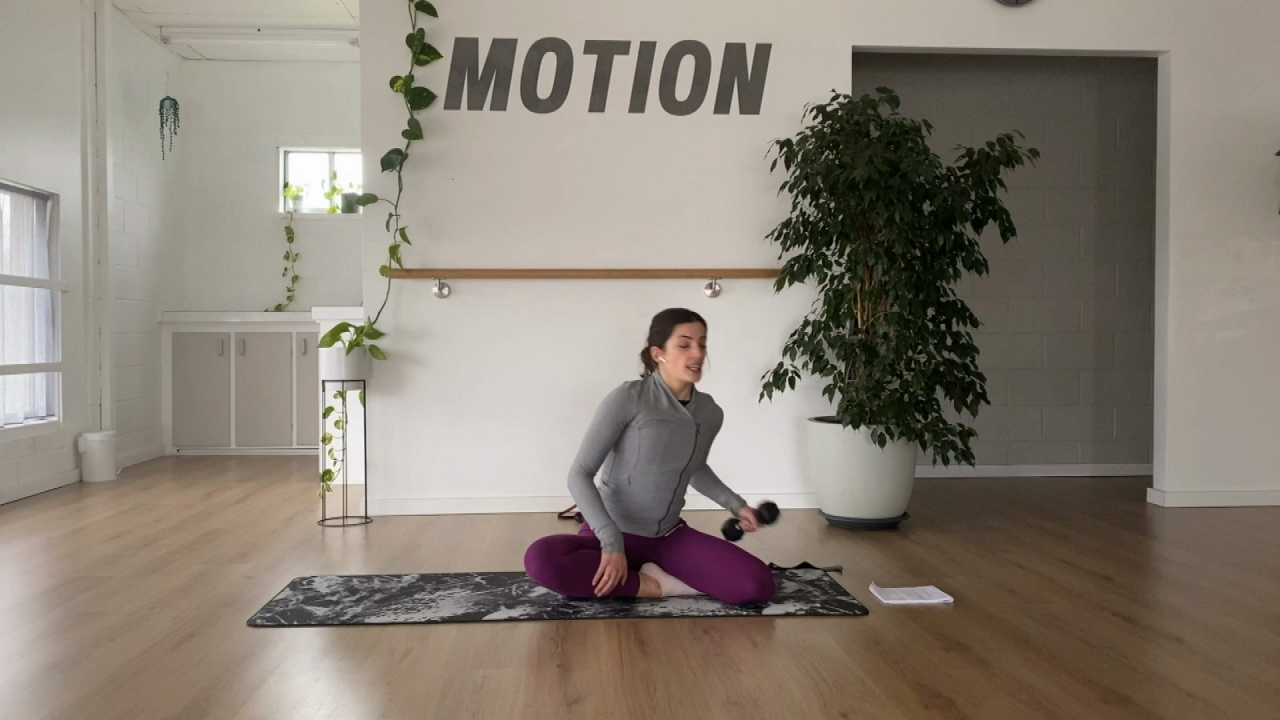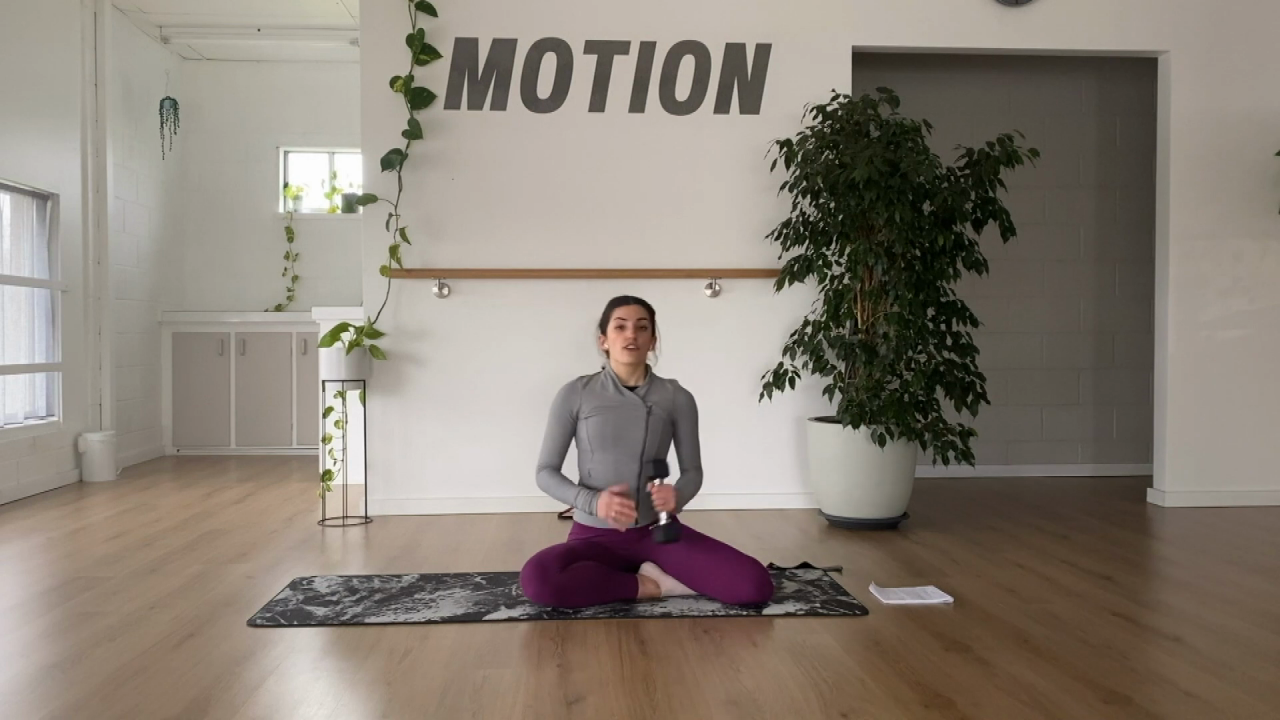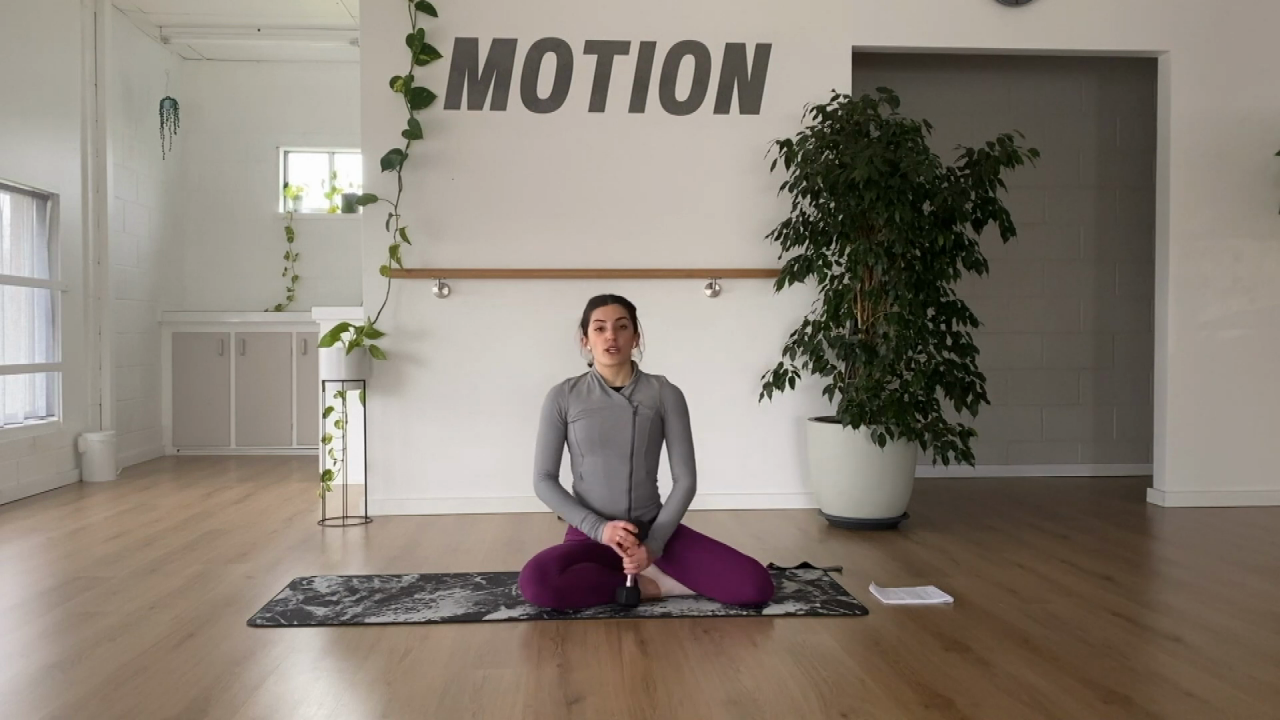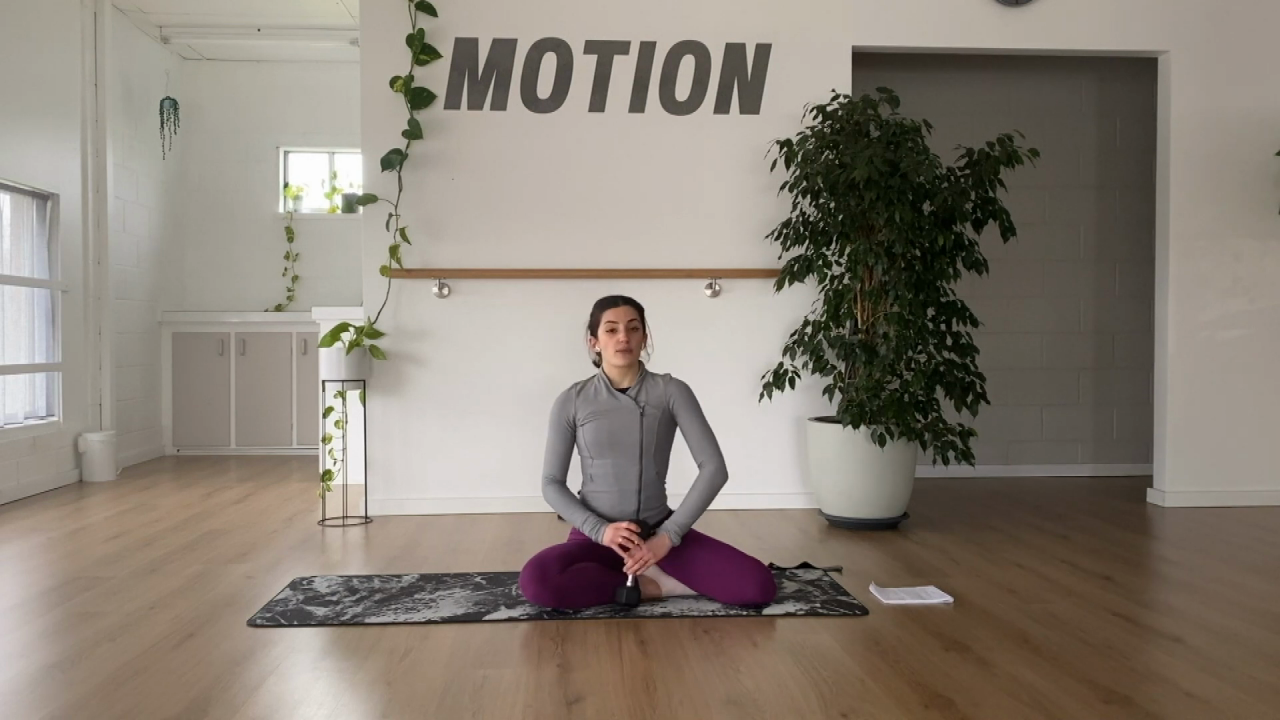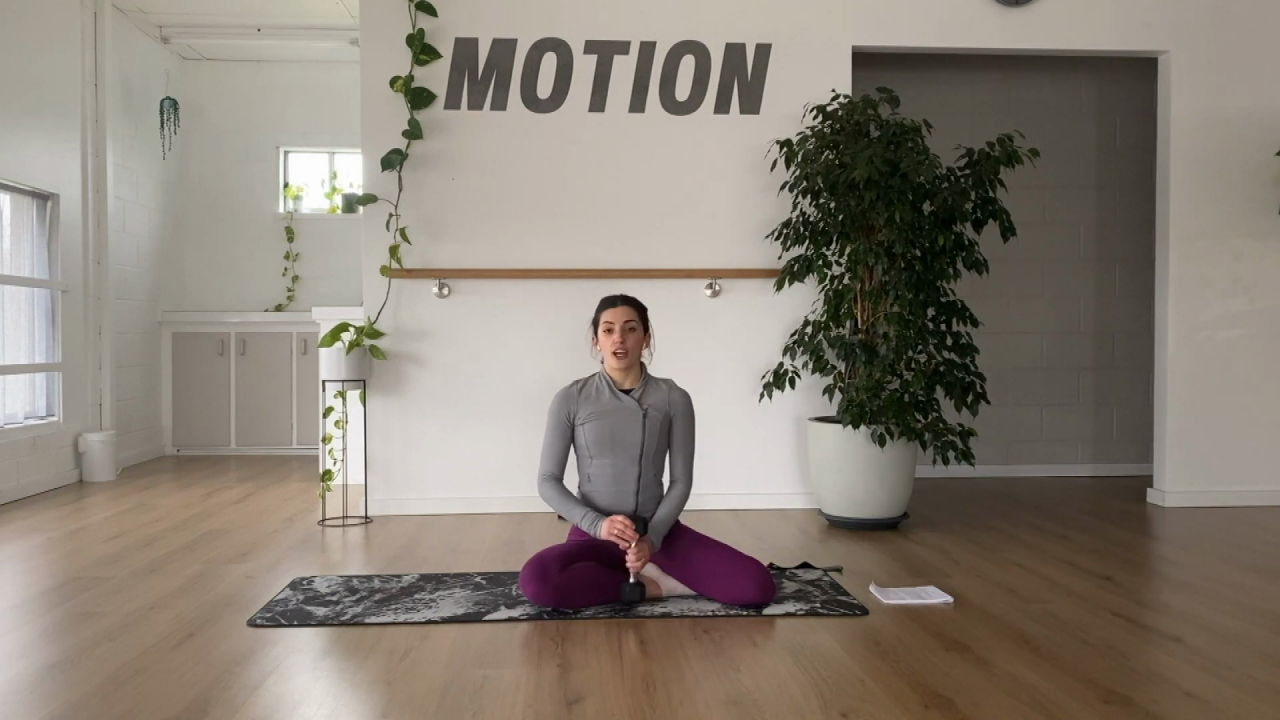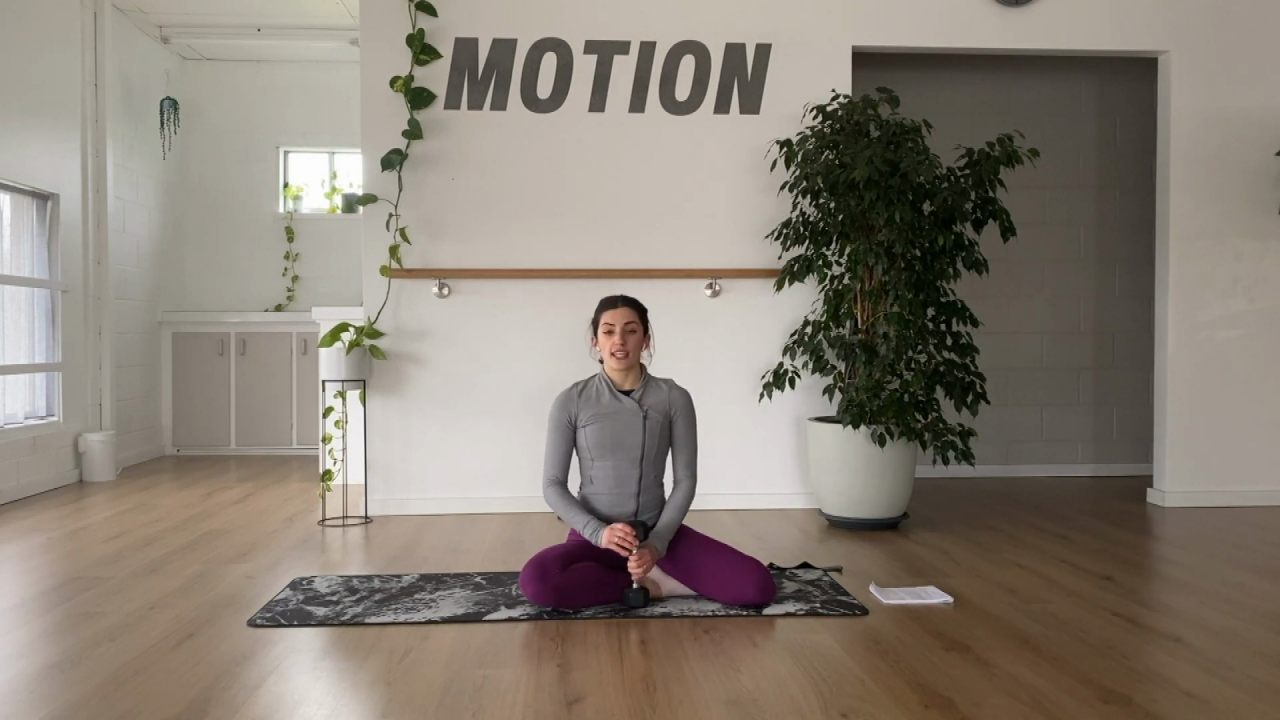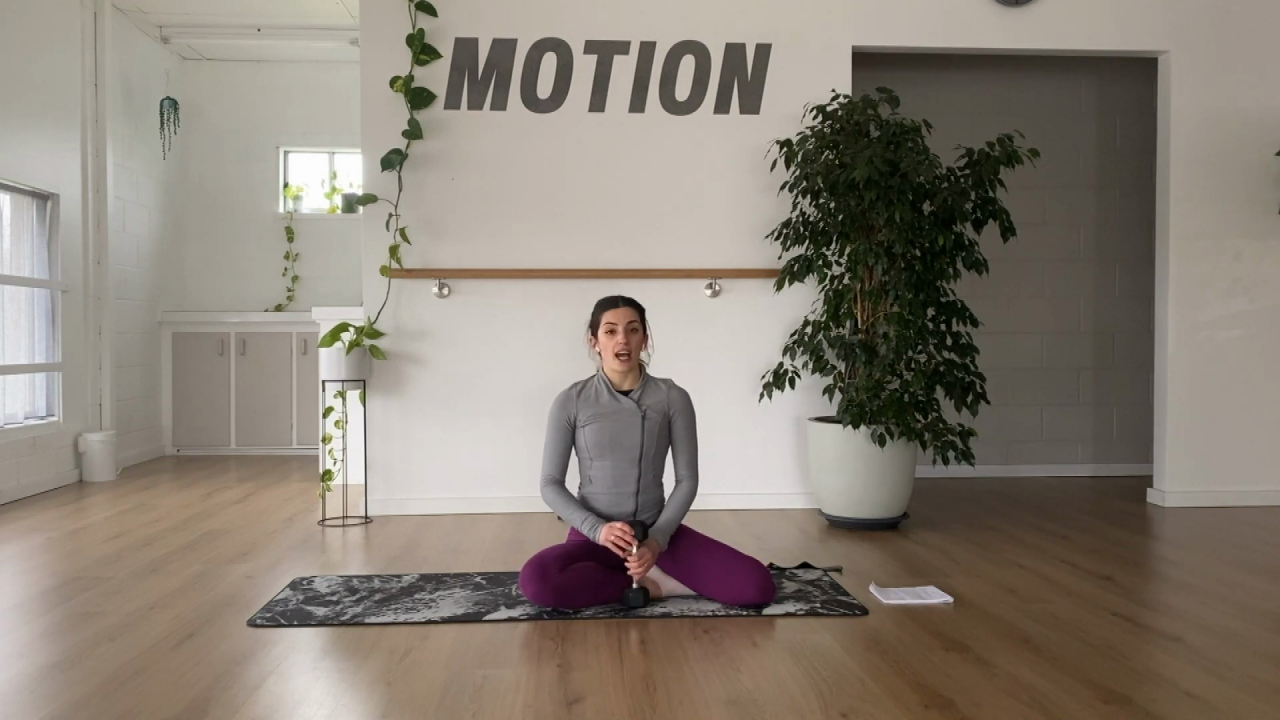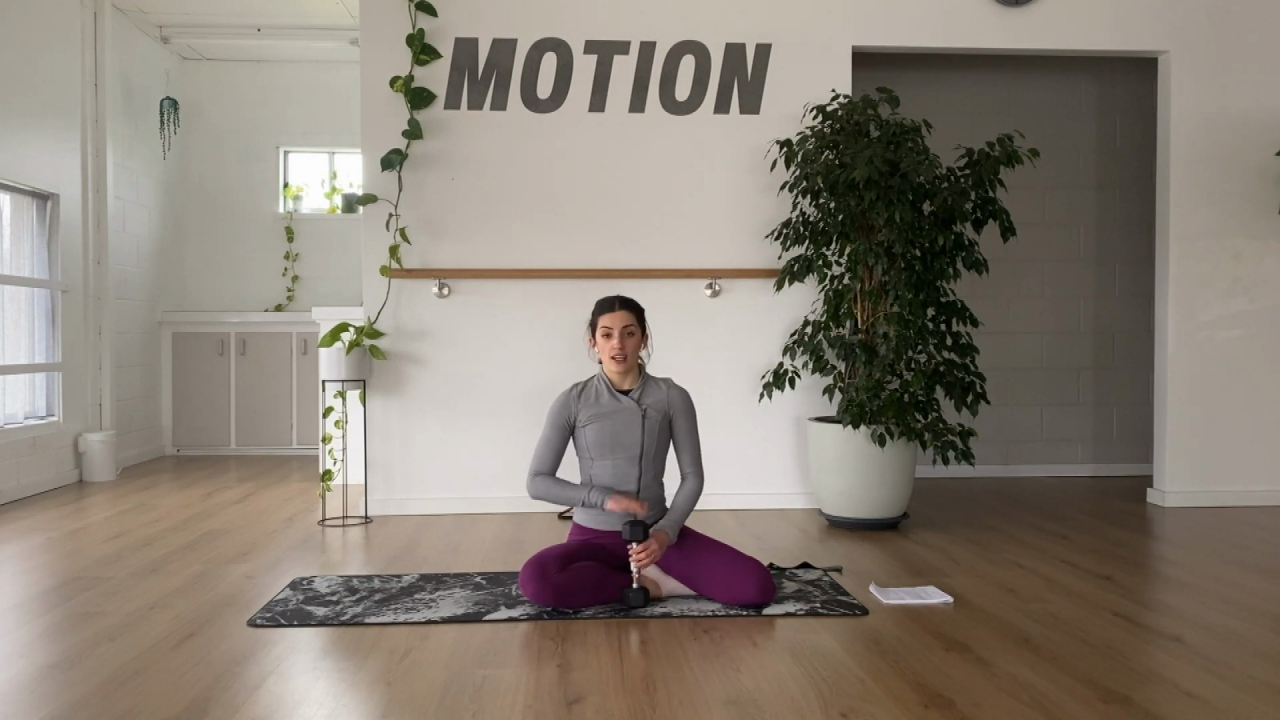
dt=0.4s
person 1, frame 1
left shoulder: (710, 413)
right shoulder: (626, 400)
right elbow: (579, 475)
left wrist: (735, 504)
right wrist: (611, 542)
left hip: (669, 536)
right hip: (610, 537)
left knee: (758, 585)
right knee: (541, 559)
left ankle: (648, 573)
right ankle: (653, 585)
person 1, frame 2
left shoulder: (676, 398)
right shoulder: (575, 394)
left elbow: (692, 472)
right elbow: (545, 473)
left wrist: (677, 496)
right wrist: (592, 502)
left hip: (656, 531)
right hip: (594, 534)
left knee: (756, 586)
right knee: (536, 581)
left ankle: (653, 571)
right ankle: (652, 585)
person 1, frame 3
left shoulder: (665, 394)
right shoulder: (563, 397)
left elbow: (685, 480)
right elbow: (544, 480)
left wrist: (654, 543)
right wrist: (599, 528)
left hip: (654, 529)
right hip: (590, 534)
left knee: (756, 586)
right knee: (536, 583)
left ankle: (648, 571)
right ankle: (653, 584)
person 1, frame 4
left shoulder: (672, 392)
right shoulder: (571, 402)
left elbow: (714, 469)
right elbow: (552, 483)
left wrist: (669, 535)
right wrist: (599, 529)
left hip: (659, 531)
right hip: (596, 535)
left knee: (759, 586)
right knee: (535, 581)
left ankle: (653, 572)
right ankle: (655, 584)
person 1, frame 5
left shoulder: (674, 398)
right shoulder: (570, 399)
left elbow: (681, 481)
right elbow: (548, 481)
left wrist: (652, 536)
right wrist: (597, 523)
left hip: (658, 532)
right hip: (594, 535)
left knee: (757, 585)
right knee: (535, 581)
left ankle: (649, 574)
right ankle: (658, 584)
person 1, frame 6
left shoulder: (674, 398)
right shoulder: (571, 401)
left elbow: (685, 481)
right elbow: (553, 485)
left wrist: (657, 543)
right wrist: (598, 532)
left hip: (658, 531)
right hip: (594, 536)
left knee: (757, 585)
right knee: (535, 581)
left ankle: (652, 571)
right ankle: (657, 584)
person 1, frame 7
left shoulder: (673, 398)
right shoulder: (570, 402)
left elbow: (687, 479)
right elbow: (550, 484)
left wrist: (658, 538)
right wrist: (597, 529)
left hip: (656, 532)
right hip: (593, 538)
left knee: (757, 585)
right knee: (535, 581)
right ankle: (655, 584)
person 1, frame 8
left shoulder: (673, 397)
right shoulder: (572, 401)
left elbow: (693, 476)
right elbow: (537, 482)
left wrist: (667, 531)
right wrist: (602, 496)
left hip: (656, 532)
right hip: (594, 536)
left knee: (757, 585)
right knee: (535, 581)
left ankle: (650, 574)
right ankle: (656, 584)
